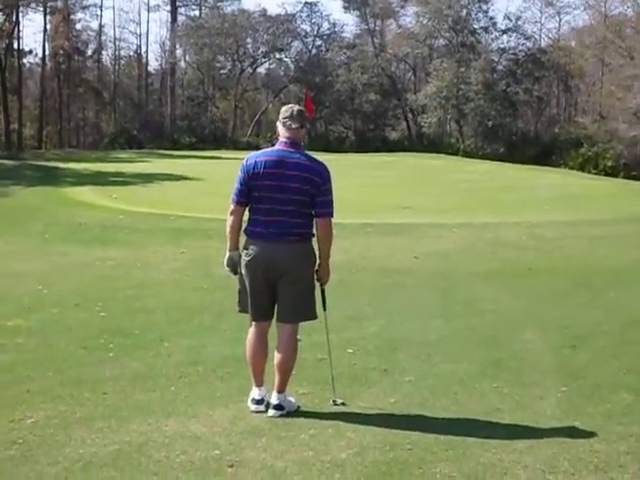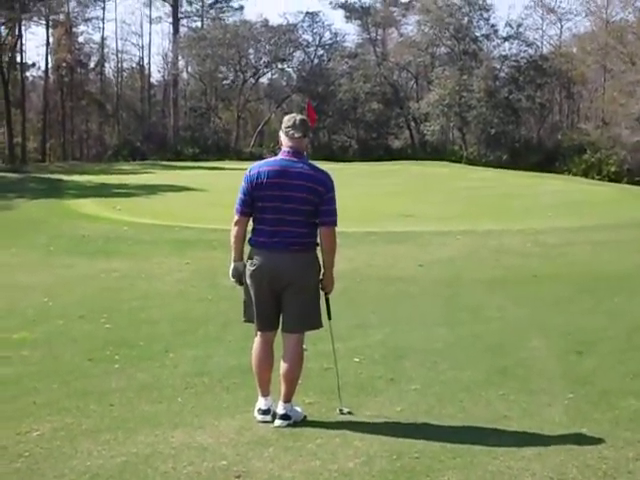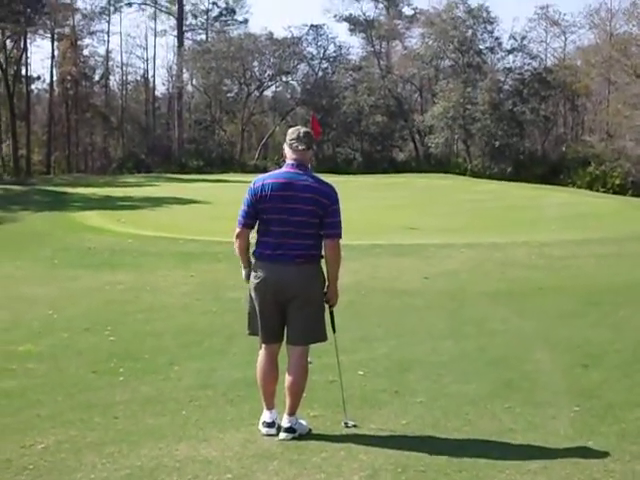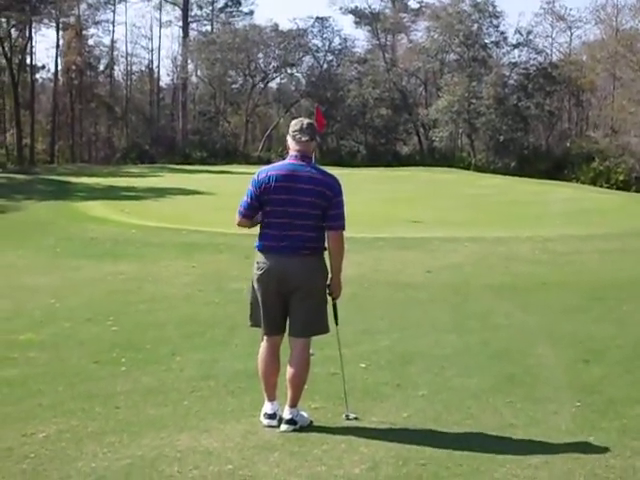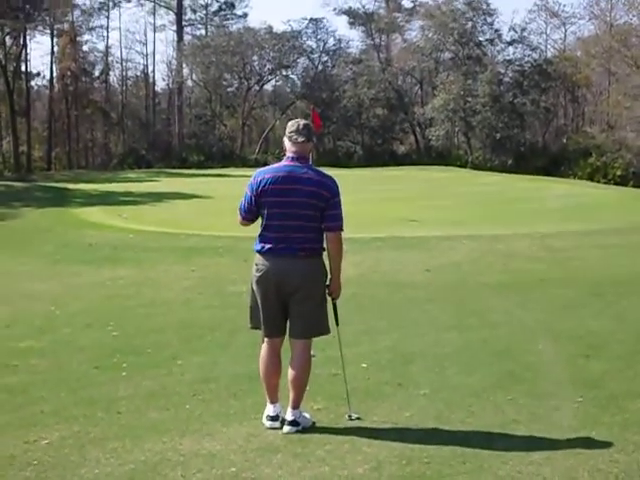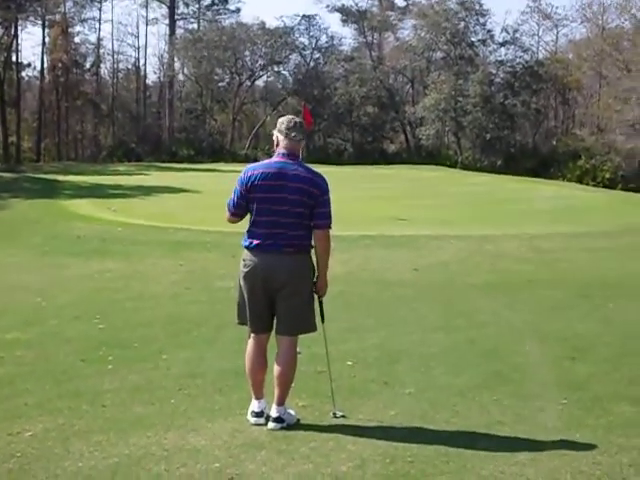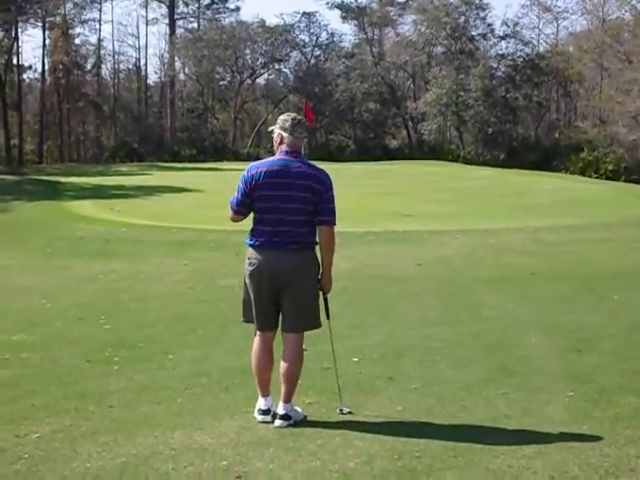
dt=0.2s
person 1, frame 1
left shoulder: (253, 161)
right shoulder: (318, 170)
left elbow: (235, 212)
right elbow: (323, 223)
left wrist: (232, 250)
right wrist: (324, 262)
left hip: (257, 251)
right hip: (296, 254)
left knee: (258, 325)
right knee: (288, 329)
left ankle: (257, 393)
right ankle: (279, 398)
person 1, frame 2
left shoulder: (256, 171)
right shoulder: (321, 178)
left elbow: (239, 222)
right elbow: (327, 232)
left wrist: (237, 260)
right wrist: (328, 271)
left hip: (262, 260)
right hip: (301, 263)
left knee: (263, 335)
right knee: (294, 338)
left ankle: (263, 403)
right ankle: (285, 408)
person 1, frame 3
left shoulder: (261, 184)
right shoulder: (325, 191)
left elbow: (241, 233)
right elbow: (331, 244)
left wrist: (247, 266)
right wrist: (333, 284)
left hip: (267, 273)
right hip: (305, 276)
left knee: (268, 347)
right knee: (298, 351)
left ankle: (269, 416)
right ankle: (291, 421)
person 1, frame 4
left shoulder: (265, 175)
right shoulder: (329, 183)
left elbow: (243, 220)
right elbow: (335, 236)
right wrist: (336, 276)
left hip: (270, 264)
right hip: (308, 268)
left knee: (270, 339)
right knee: (300, 343)
left ankle: (269, 408)
right ankle: (291, 413)
person 1, frame 5
left shoulder: (261, 177)
right shoulder: (326, 183)
left elbow: (245, 219)
right elbow: (333, 237)
right wrist: (335, 277)
left hip: (268, 266)
right hip: (306, 269)
left knee: (271, 341)
right knee: (301, 344)
left ankle: (272, 410)
right ankle: (294, 414)
person 1, frame 6
left shoulder: (251, 173)
right shoulder: (316, 181)
left elbow: (233, 216)
right elbow: (321, 234)
right wrist: (322, 275)
left hip: (256, 262)
right hip: (294, 266)
left knee: (257, 337)
right knee: (287, 341)
left ankle: (256, 405)
right ankle: (278, 411)
person 1, frame 7
left shoulder: (255, 171)
right shoulder: (319, 177)
left elbow: (236, 215)
right elbow: (326, 231)
right wrist: (326, 271)
left hip: (261, 260)
right hip: (299, 262)
left knee: (263, 334)
right knee: (293, 338)
left ankle: (263, 403)
right ankle: (285, 408)
